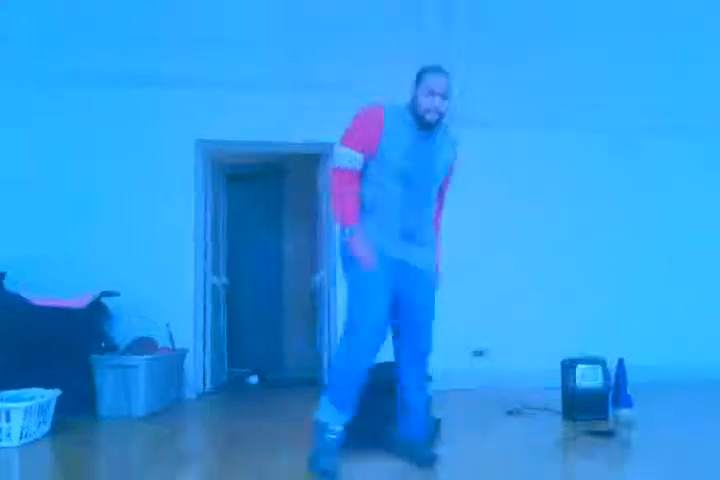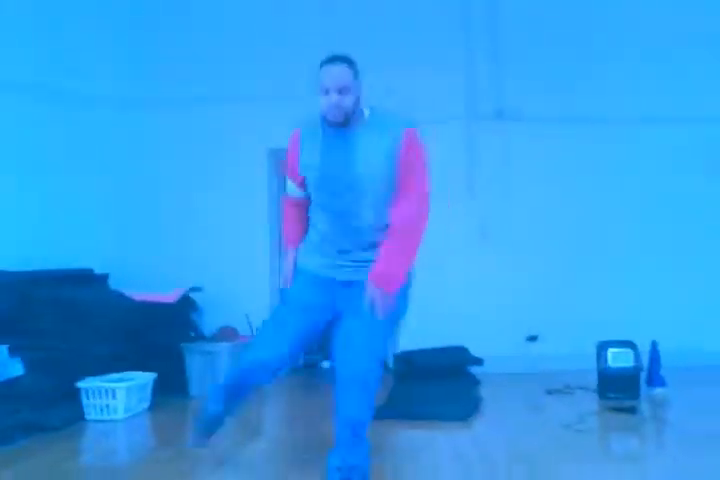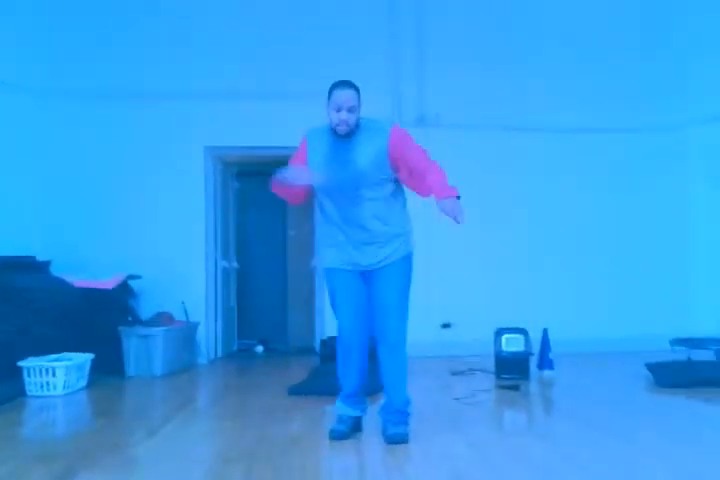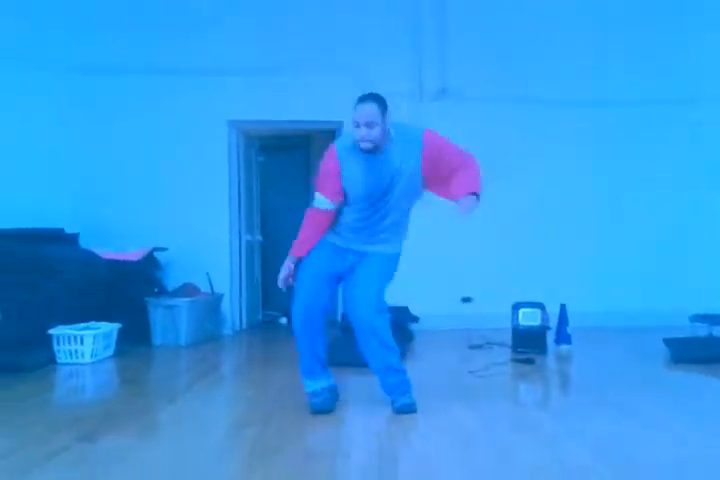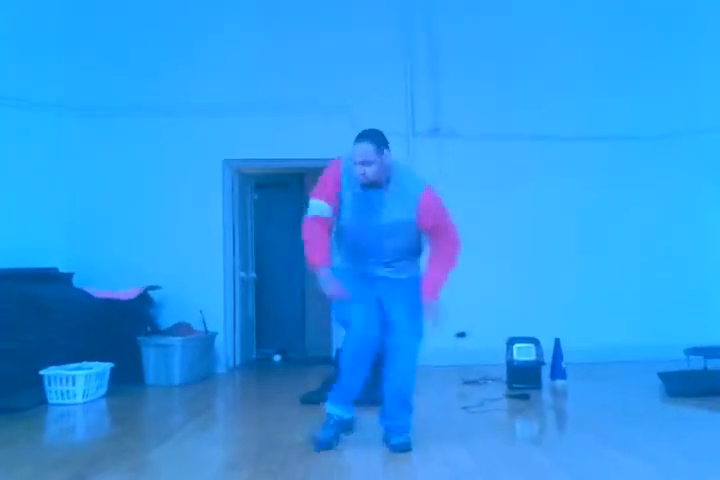
dt=0.5s
person 1, frame 1
left shoulder: (447, 146)
right shoulder: (380, 120)
right elbow: (342, 175)
left wrist: (432, 254)
right wrist: (355, 231)
left hip: (417, 262)
right hip: (374, 251)
left knee: (416, 353)
right knee: (364, 334)
left ankle: (411, 435)
right ankle: (330, 428)
person 1, frame 2
left shoulder: (398, 137)
right shoulder: (305, 136)
left elbow: (411, 213)
right elbow: (296, 201)
left wrist: (386, 277)
right wrist: (292, 257)
left hip: (379, 276)
right hip: (319, 269)
left knee: (359, 369)
right knee: (275, 349)
right ankle: (225, 395)
person 1, frame 3
left shoulder: (387, 136)
right shoulder: (312, 143)
left elbow: (423, 169)
right elbow: (294, 193)
left wrist: (445, 195)
right wrist: (290, 179)
left hip: (390, 255)
right hip: (343, 260)
left knee: (389, 334)
right knee: (351, 336)
left ankle: (396, 414)
right ankle: (350, 410)
person 1, frame 4
left shoulder: (418, 143)
right shoulder: (338, 155)
left elbow: (462, 165)
right elbow: (321, 211)
left wrist: (466, 193)
right wrist: (294, 256)
left hip: (378, 248)
right hip: (334, 243)
left knee: (364, 313)
right knee: (307, 308)
left ankle: (398, 388)
right ankle: (319, 386)
person 1, frame 5
left shoulder: (418, 194)
right shoulder: (340, 172)
left elbow: (447, 244)
right elbow: (316, 222)
left wrist: (431, 291)
right wrist: (323, 270)
left hip: (398, 276)
right hip: (349, 272)
left knee: (403, 345)
right knee: (363, 334)
left ankle: (397, 425)
right ankle: (338, 413)
